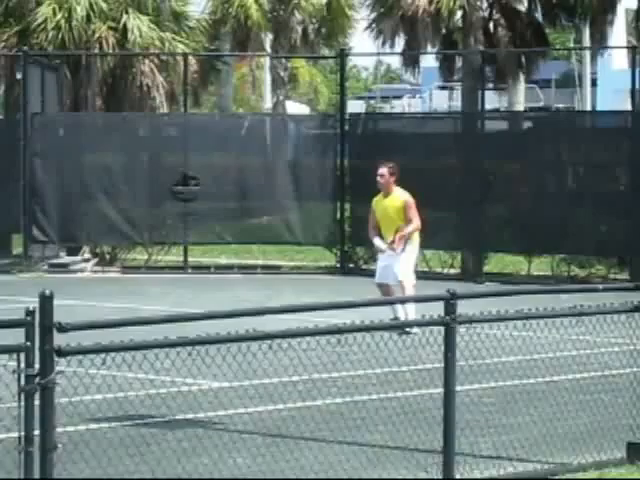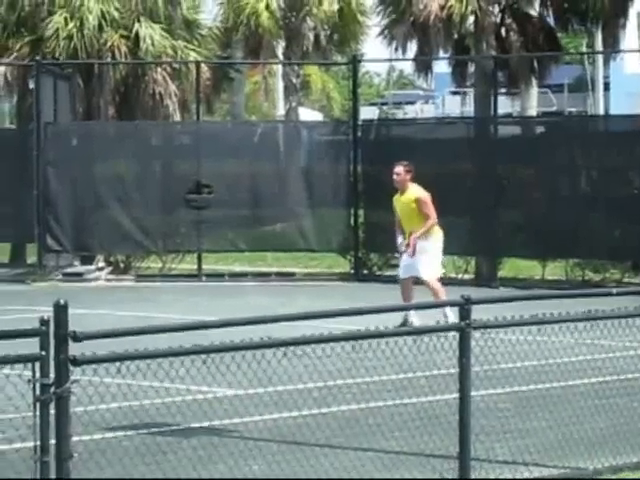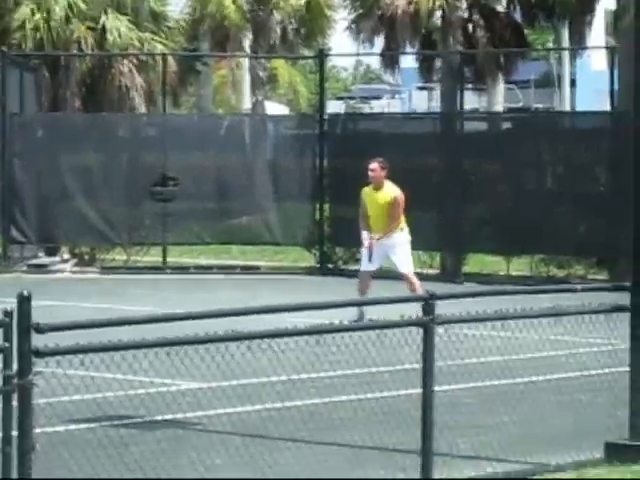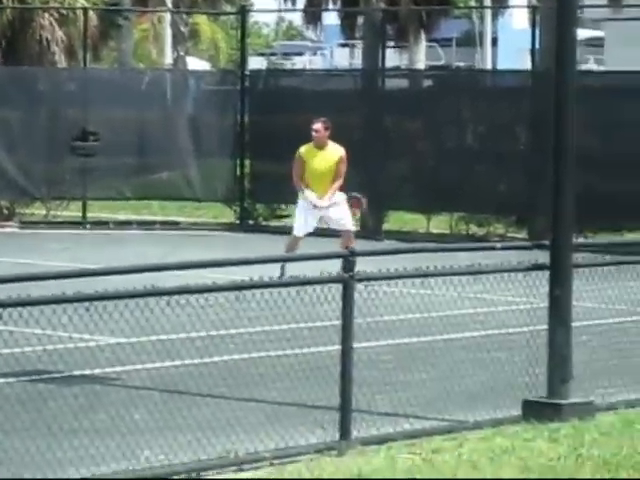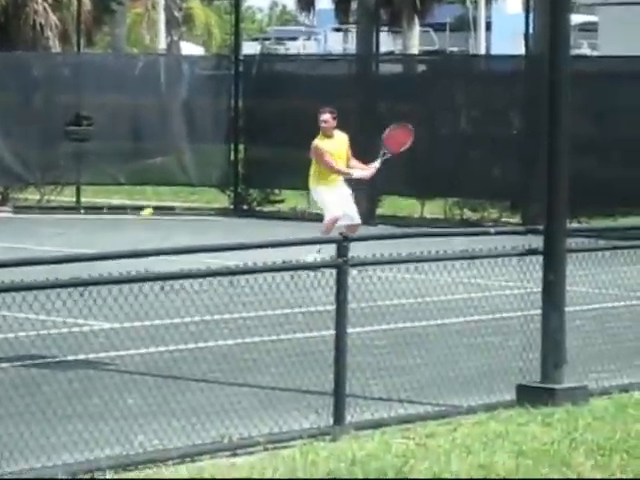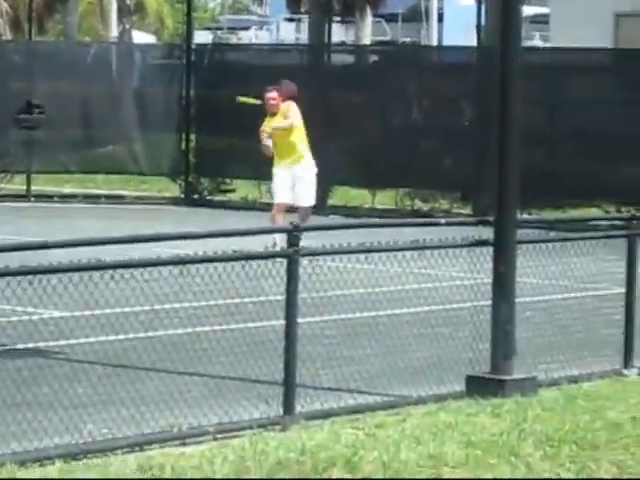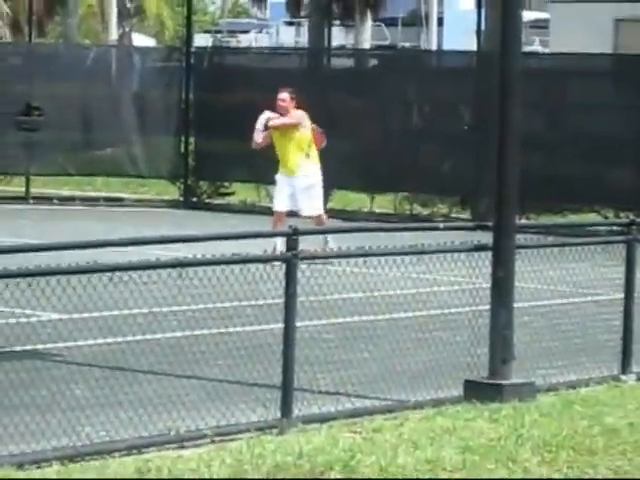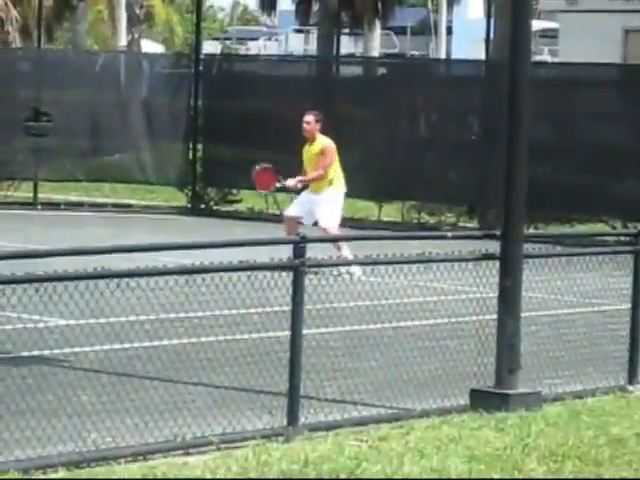
dt=0.3s
person 1, frame 1
left shoulder: (405, 199)
right shoulder: (376, 201)
left elbow: (416, 224)
right elbow: (372, 227)
left wrist: (402, 234)
right wrist: (377, 241)
left hip: (406, 246)
right hip: (388, 248)
left knee: (404, 279)
right knee: (381, 282)
left ankle: (410, 321)
right ankle: (399, 314)
person 1, frame 2
left shoulder: (419, 195)
right shoulder: (396, 199)
left elbow: (433, 220)
left wrist: (416, 235)
right wrist: (400, 238)
left hip: (429, 240)
right hip: (413, 243)
left knee: (429, 279)
right knee: (404, 279)
left ankle: (449, 317)
right ankle: (410, 318)
person 1, frame 3
left shoulder: (395, 193)
right shoulder: (365, 192)
left elbow: (395, 222)
right elbow: (363, 217)
left wrist: (376, 237)
right wrist: (366, 235)
left hip: (397, 236)
right hip: (373, 237)
left knee: (407, 273)
right knee: (364, 274)
right ankle: (360, 313)
person 1, frame 4
left shoulder: (339, 153)
right shoulder: (303, 152)
left elbow: (339, 180)
right elbow: (297, 179)
left wrist: (328, 198)
right wrist: (310, 196)
left hip: (331, 197)
right hip: (308, 198)
left knee: (348, 230)
right knee: (297, 235)
right ankle: (282, 268)
person 1, frame 5
left shoulder: (343, 137)
right shoulder: (317, 145)
left elbow: (349, 160)
right elbow: (334, 168)
left wrist: (366, 167)
right wrist: (357, 173)
left hip: (338, 187)
right hip: (322, 187)
left knee: (354, 223)
right knee: (335, 215)
right ankle: (316, 250)
person 1, frame 6
left shoulder: (289, 107)
right shoulder: (265, 126)
left elbow: (293, 123)
right elbow: (268, 153)
left wrist: (275, 126)
right wrist: (266, 141)
left hip: (303, 164)
right hip: (283, 167)
left knee: (306, 206)
right knee: (280, 204)
right ankle: (277, 243)
person 1, frame 7
left shoulder: (300, 116)
right shoulder: (277, 124)
left elbow: (272, 123)
right elbow: (256, 144)
left wrist: (266, 119)
right wrist: (260, 122)
left hip: (306, 172)
right hip: (285, 174)
left knee: (316, 213)
right knee: (279, 212)
left ankle: (326, 240)
right ankle: (277, 250)
person 1, frame 8
left shoulder: (326, 146)
right shoulder: (307, 147)
left elbow: (321, 173)
left wrist: (297, 180)
right wrist: (300, 181)
left hip: (331, 191)
right hip: (313, 191)
left knee: (326, 227)
right knee: (289, 217)
left ankle: (350, 263)
